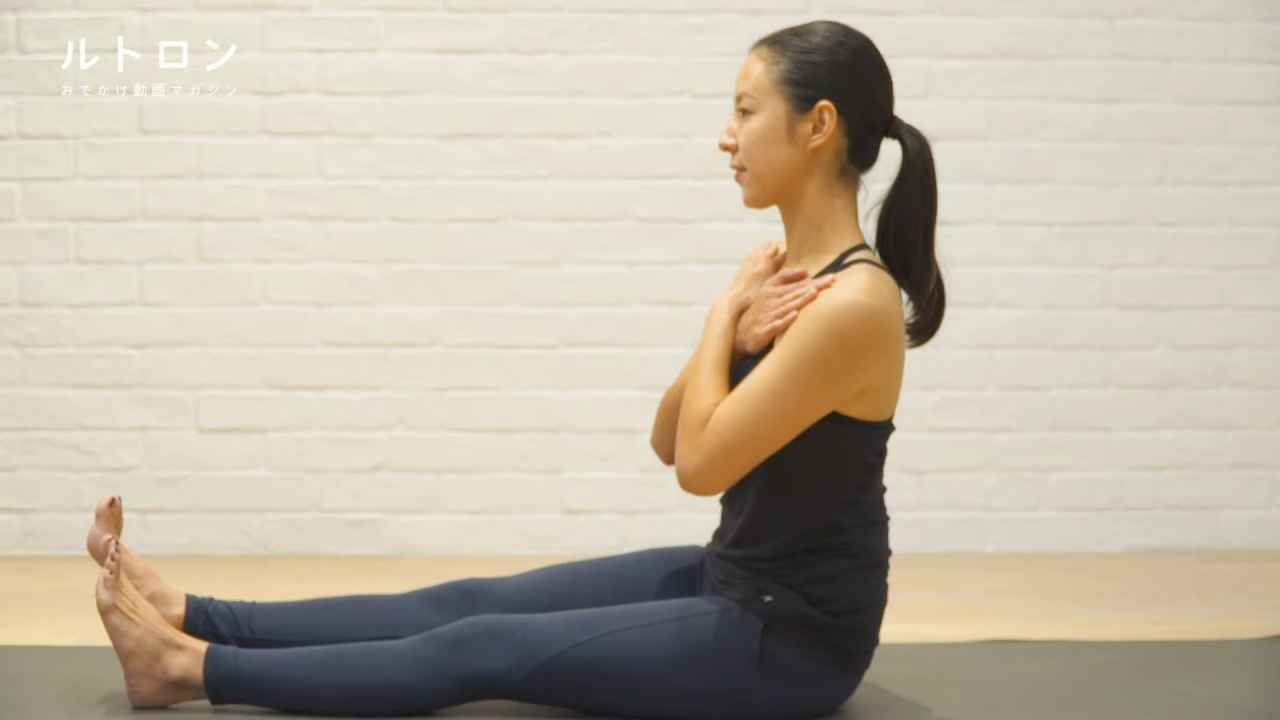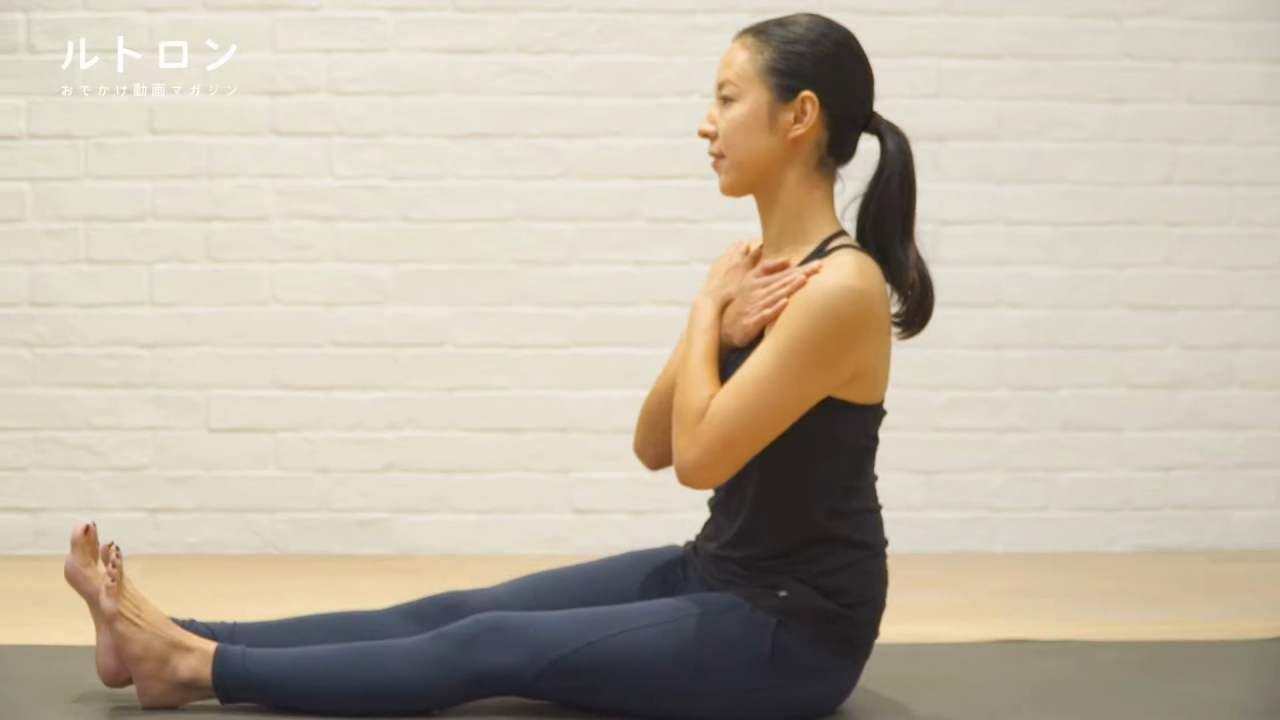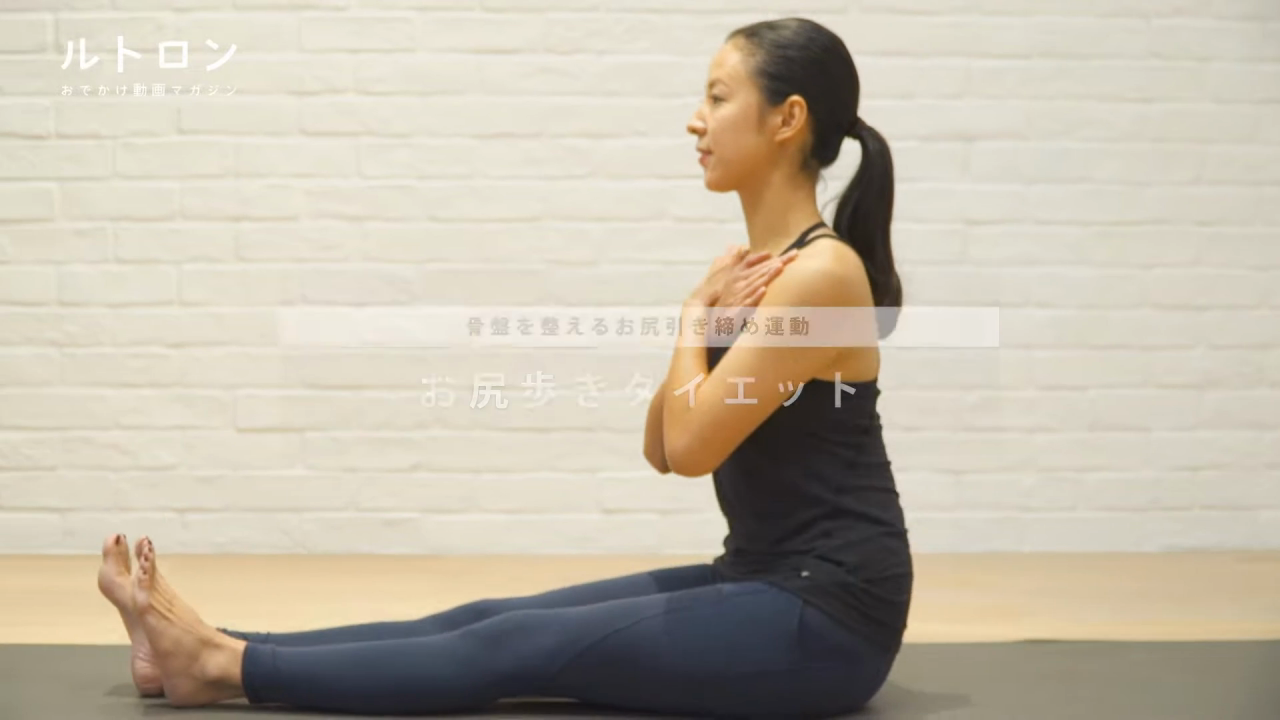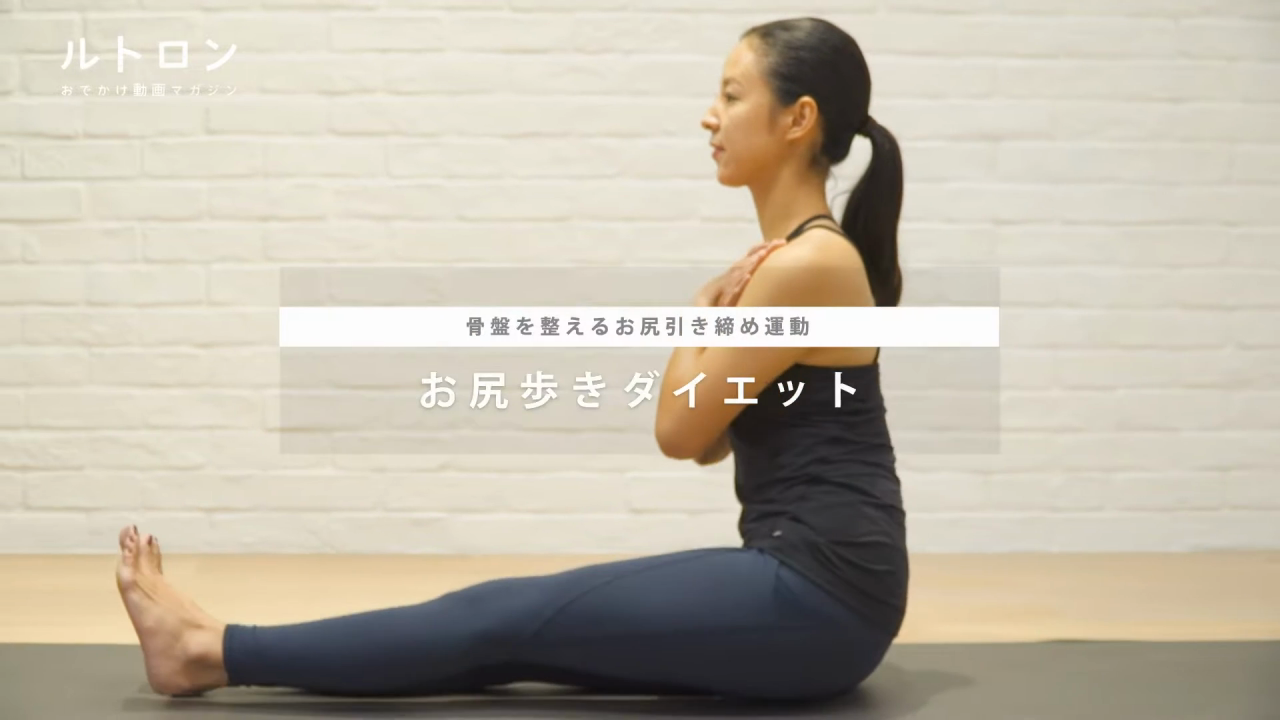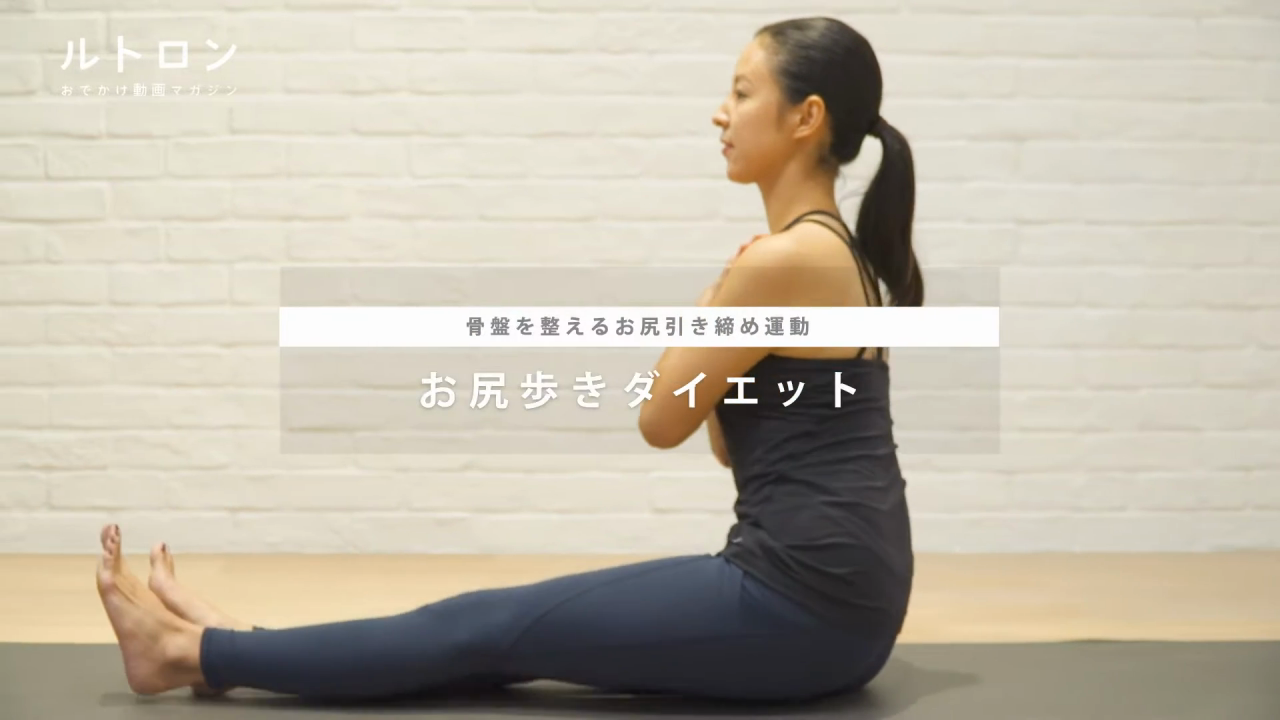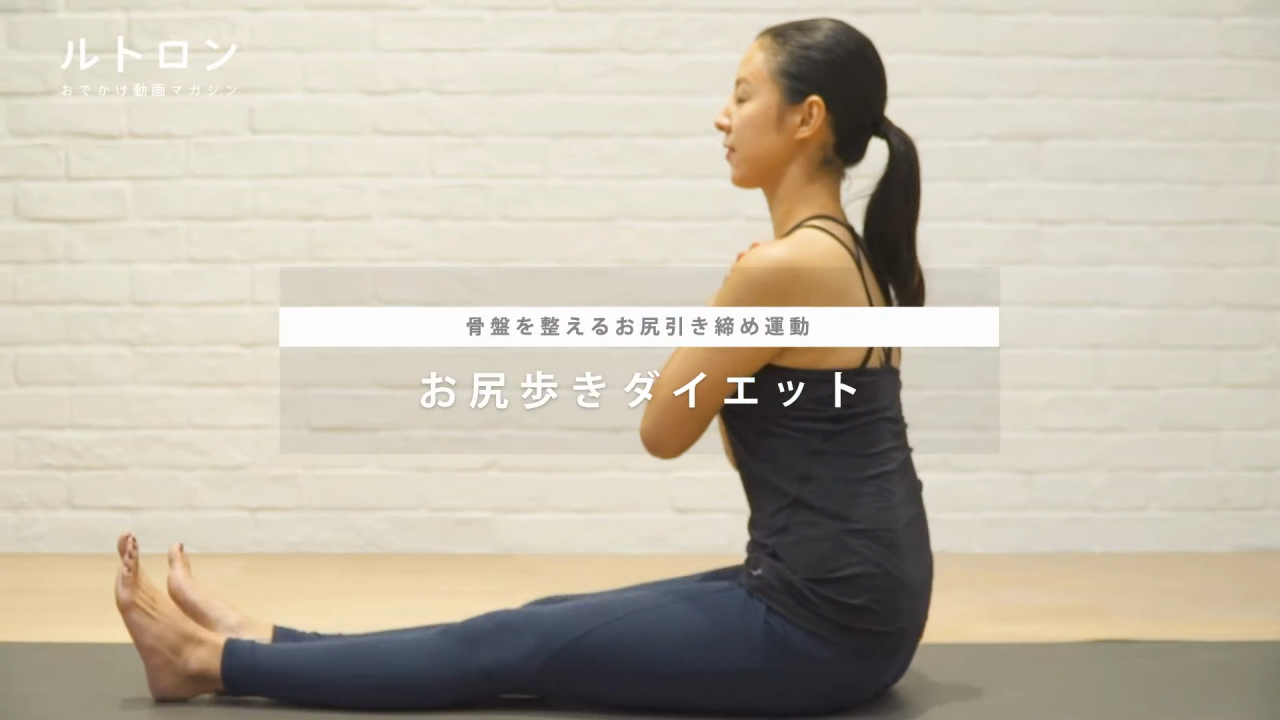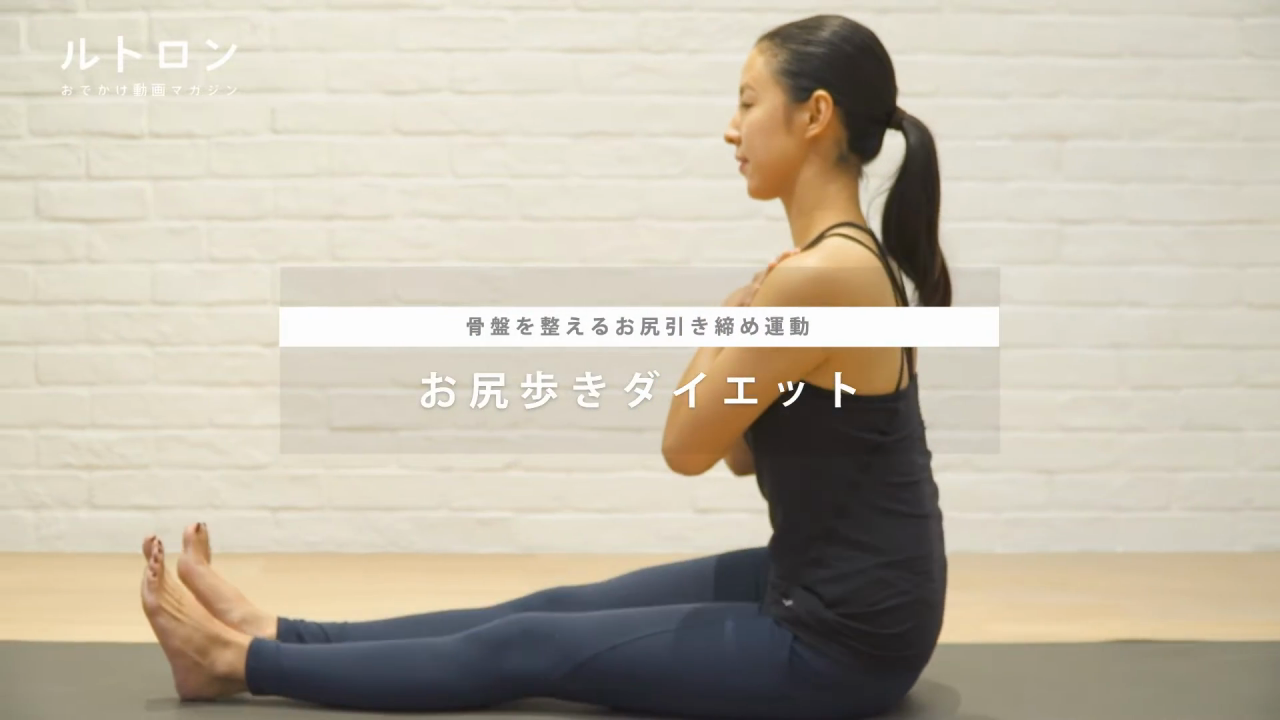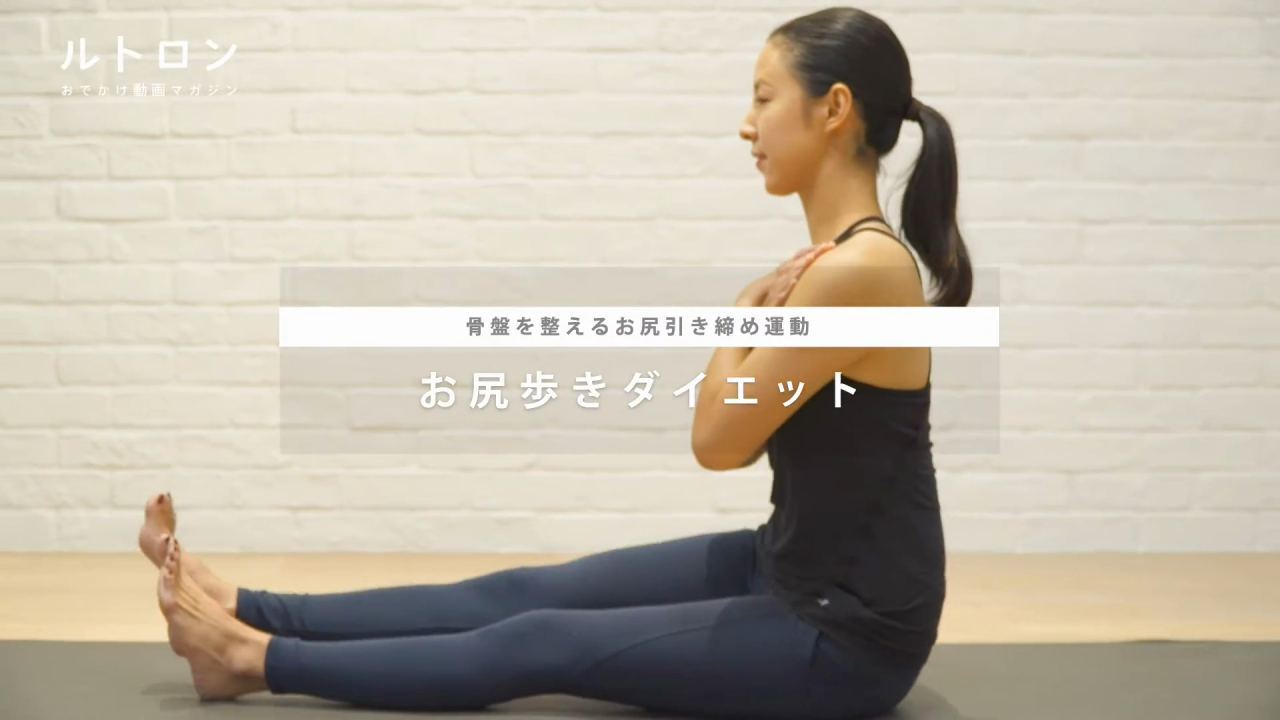
dt=0.3s
person 1, frame 1
left shoulder: (854, 305)
right shoulder: (780, 271)
left elbow: (701, 464)
right elbow: (668, 442)
left wrist: (722, 321)
right wrist: (735, 334)
left hip: (795, 638)
right hip: (734, 584)
left knee: (484, 649)
right knee: (470, 605)
right ankle: (191, 616)
person 1, frame 2
left shoulder: (843, 289)
right shoulder: (758, 268)
left elbow: (700, 457)
right elbow: (652, 446)
left wrist: (706, 312)
right wrist: (717, 330)
left hip: (797, 633)
right hip: (717, 579)
left knee: (491, 650)
right knee: (462, 614)
right ankle: (180, 635)
person 1, frame 3
left shoulder: (820, 275)
right shoulder: (755, 267)
left elbow: (689, 449)
right elbow: (662, 447)
left wrist: (694, 316)
right wrist: (712, 326)
left hip: (824, 626)
right hip: (764, 590)
left knee: (521, 648)
right knee: (496, 624)
right ankle: (227, 650)
person 1, frame 4
left shoulder: (810, 264)
right shoulder: (784, 258)
left elbow: (680, 431)
right elbow: (706, 439)
left wrist: (703, 314)
right wrist: (717, 317)
left hip: (814, 600)
right hip: (800, 594)
left knee: (506, 614)
right knee: (516, 634)
person 1, frame 5
left shoulder: (787, 257)
right shoulder: (832, 251)
left elbow: (662, 419)
right elbow: (732, 442)
left wrist: (707, 313)
right wrist: (723, 322)
left hip: (800, 600)
right hip: (834, 605)
left knee: (488, 624)
right knee: (518, 627)
person 1, frame 6
left shoulder: (784, 264)
right shoulder: (843, 255)
left elbow: (665, 430)
left hip: (820, 627)
right hip: (852, 613)
left knee: (511, 646)
right knee: (548, 624)
person 1, frame 7
left shoulder: (821, 276)
right shoulder: (841, 263)
left elbow: (687, 445)
right elbow: (743, 452)
right wrist: (744, 331)
left hip: (836, 644)
right hip: (826, 594)
left knee: (526, 652)
right knee: (560, 612)
person 1, frame 8
left shoulder: (859, 269)
right shoulder: (834, 260)
left elbow: (718, 441)
right elbow: (741, 438)
left wrist: (744, 317)
right wrist: (760, 320)
left hip: (844, 639)
right hip: (791, 576)
left knee: (540, 647)
right knee: (526, 594)
